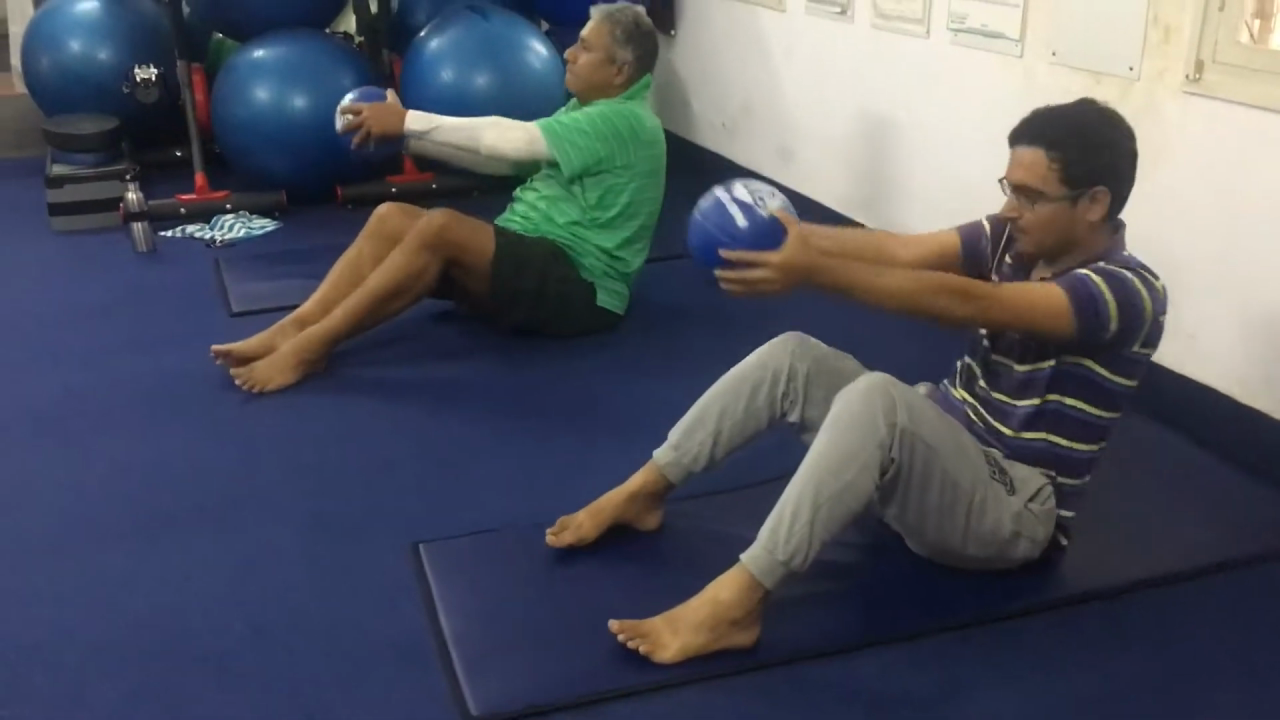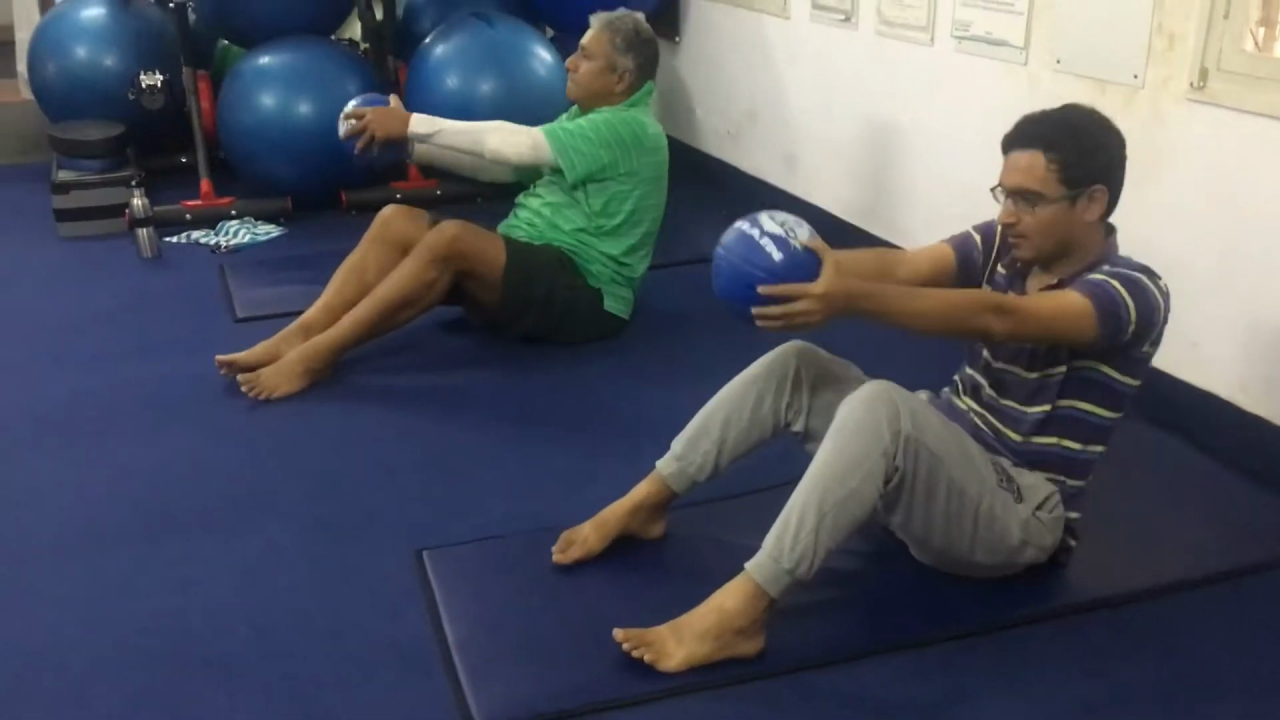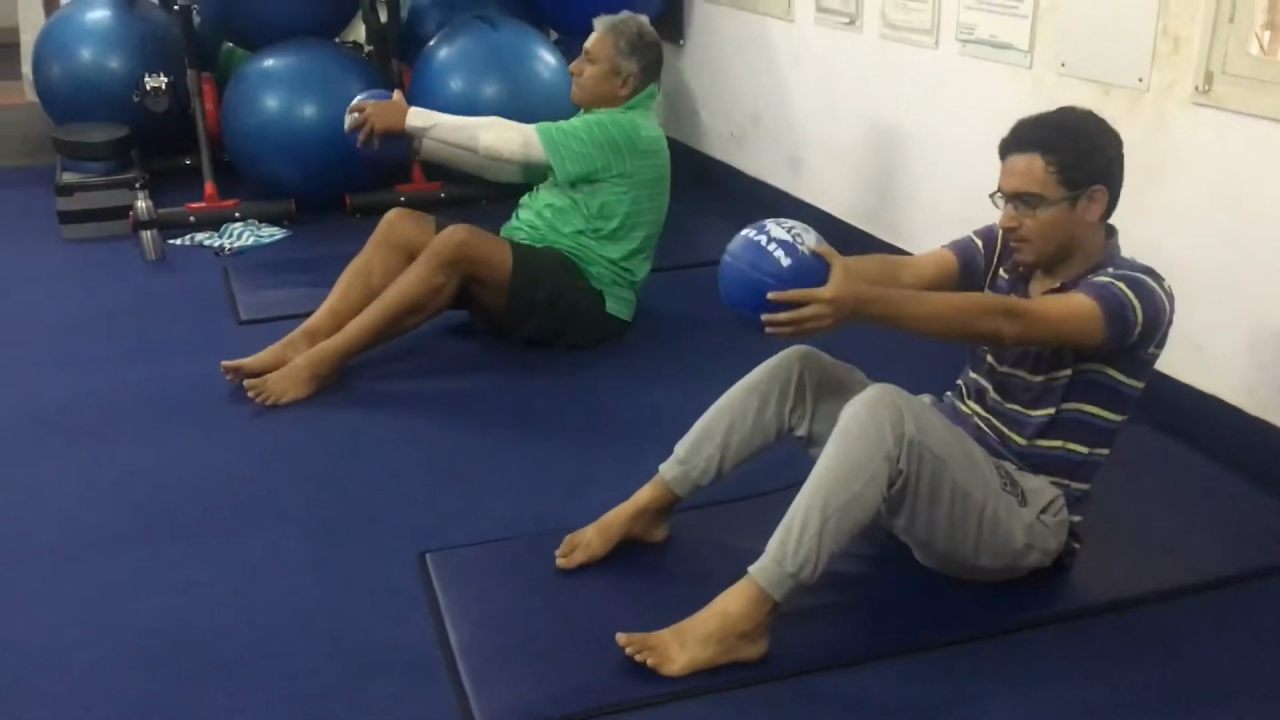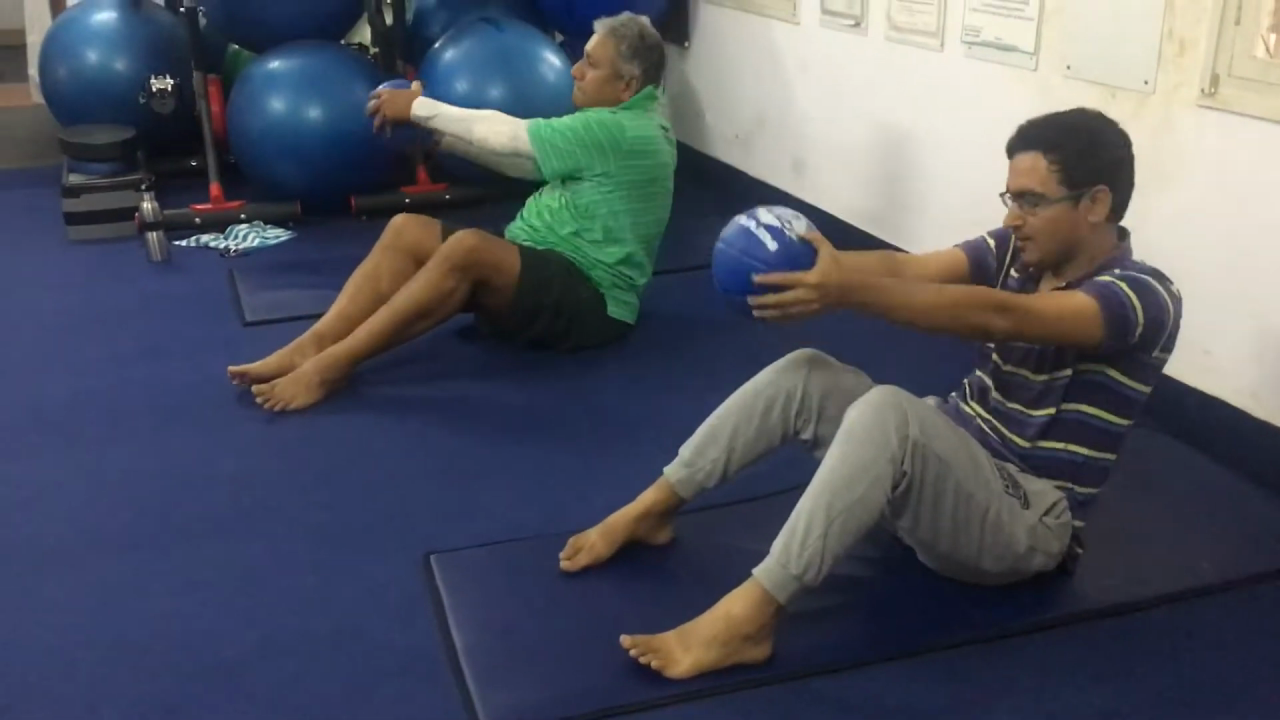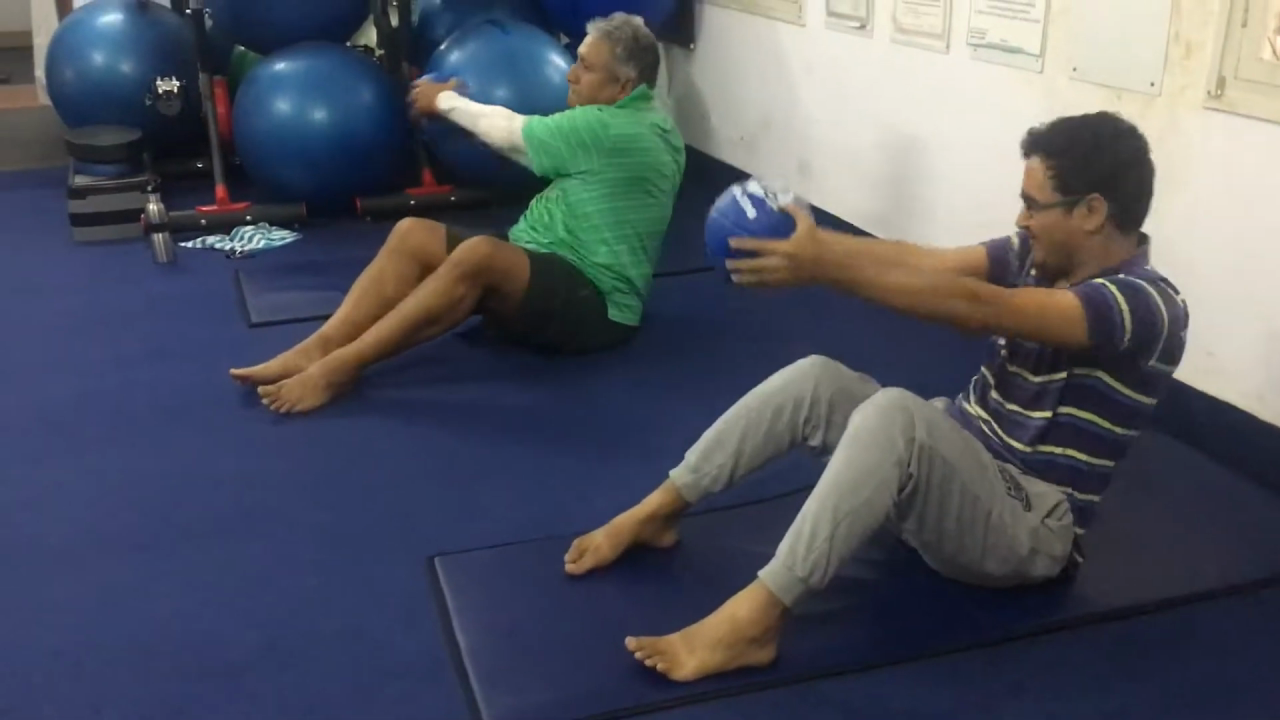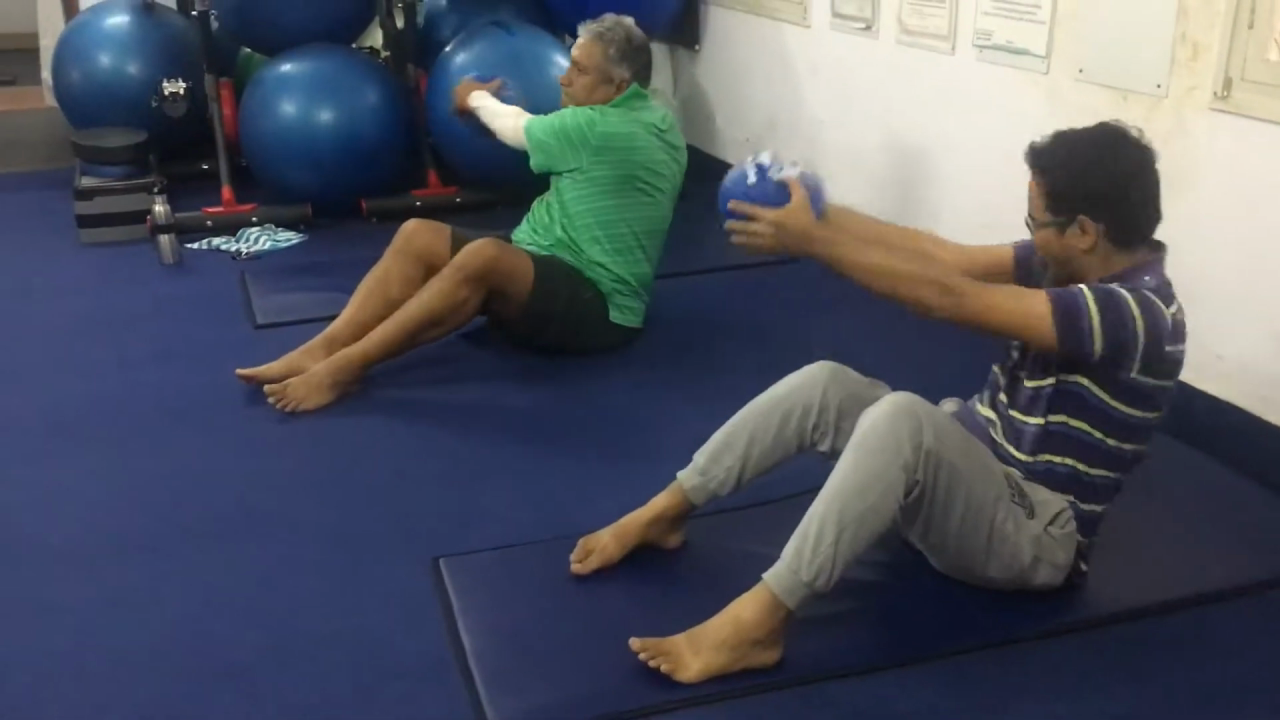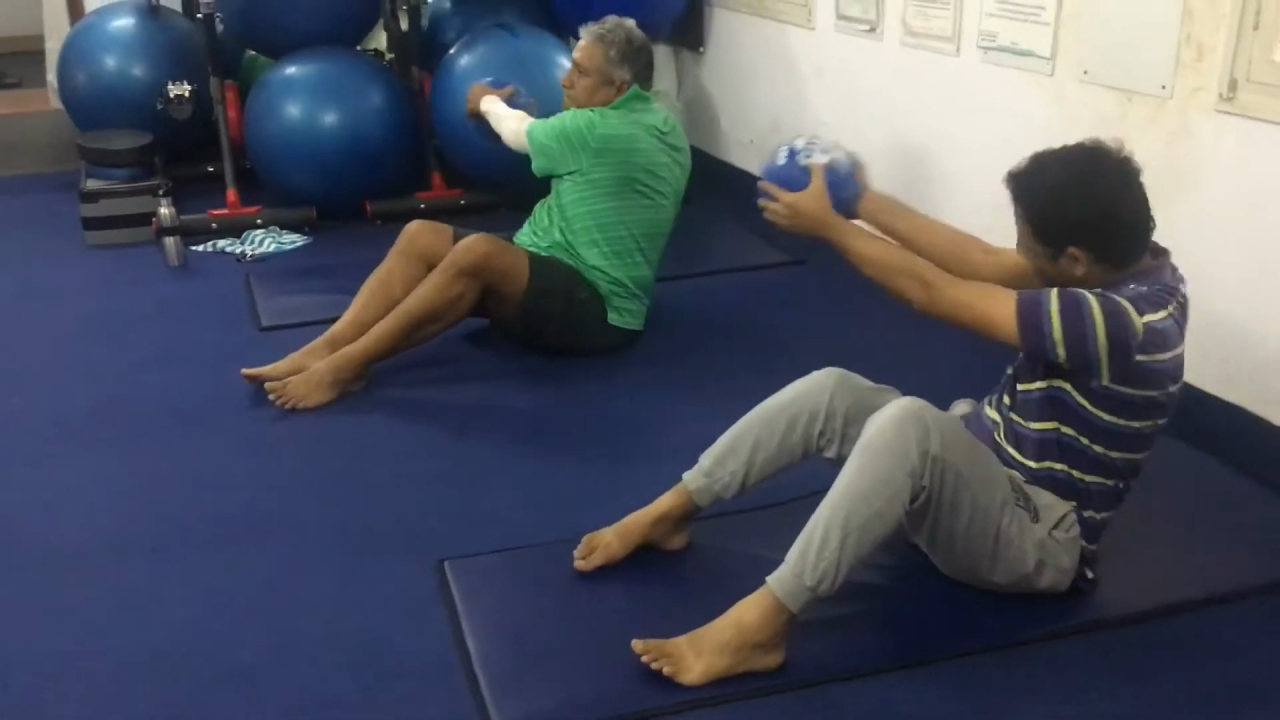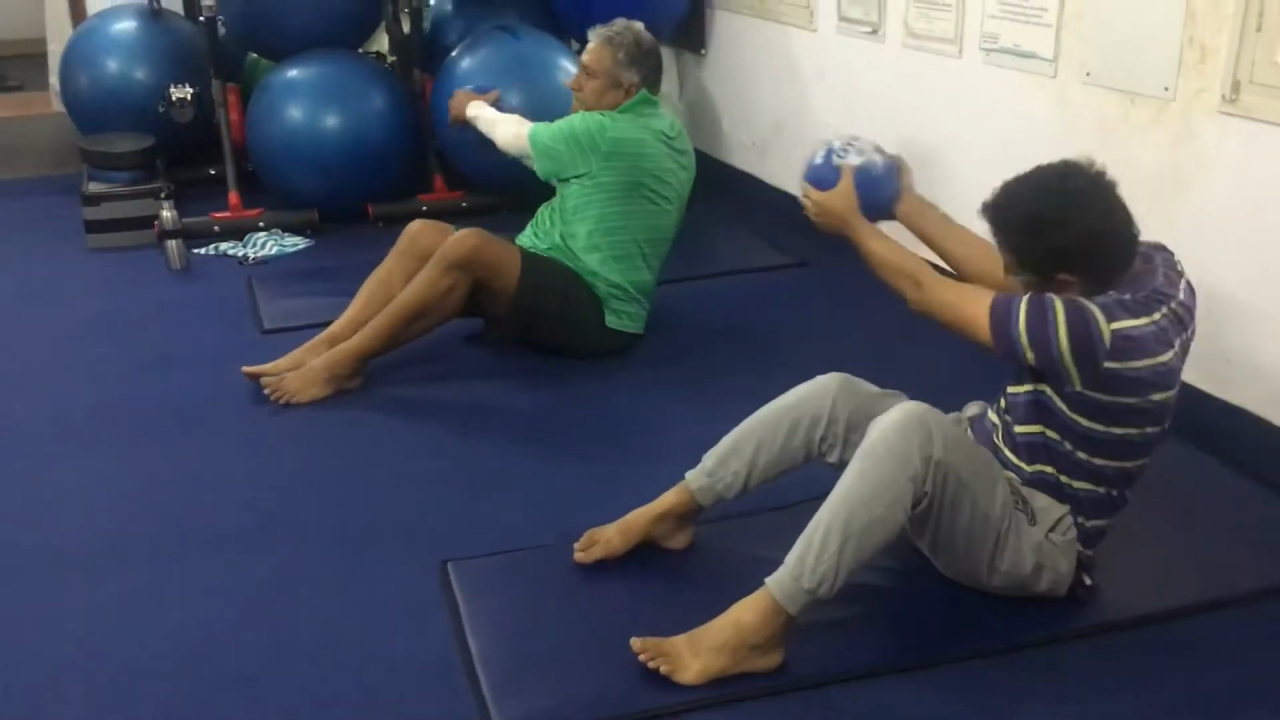
dt=0.1s
person 1, frame 1
left shoulder: (1127, 293)
right shoulder: (1010, 238)
left elbow: (964, 303)
right elbow: (899, 251)
left wrist: (815, 272)
right wrist: (792, 242)
left hip: (1009, 506)
right hip: (939, 444)
left knee: (875, 399)
right knee: (791, 354)
left ankle: (735, 602)
right ankle: (640, 494)
person 1, frame 2
left shoulder: (1136, 297)
right shoulder: (1005, 244)
left elbow: (996, 317)
right elbow: (902, 267)
left wrist: (850, 298)
right wrist: (813, 265)
left hip: (1014, 513)
right hip: (944, 450)
left knee: (878, 408)
right knee: (794, 364)
left ankle: (740, 611)
right ankle: (643, 504)
person 1, frame 3
left shoulder: (1139, 298)
right shoulder: (1007, 250)
left elbow: (1004, 322)
right elbow: (905, 272)
left wrist: (858, 303)
right wrist: (828, 276)
left hip: (1019, 518)
right hip: (944, 454)
left knee: (881, 410)
right knee: (798, 368)
left ankle: (745, 615)
right ankle: (645, 508)
person 1, frame 4
left shoulder: (1145, 299)
right shoulder: (1018, 250)
left elbow: (997, 317)
right elbow: (911, 270)
left wrist: (850, 291)
right wrist: (820, 266)
left hip: (1022, 521)
right hip: (949, 455)
left knee: (885, 412)
right knee: (804, 372)
left ankle: (747, 618)
right ankle: (649, 510)
person 1, frame 5
left shoulder: (1145, 306)
right shoulder: (1043, 253)
left elbow: (971, 305)
right elbow: (924, 263)
left wrist: (825, 268)
right wrist: (811, 243)
left hip: (1026, 525)
right hip: (963, 458)
left knee: (892, 413)
right knee: (814, 379)
left ankle: (754, 619)
right ankle: (654, 514)
person 1, frame 6
left shoulder: (1135, 315)
right shoulder: (1076, 262)
left elbow: (947, 297)
right elbow: (950, 257)
left wrist: (810, 237)
right wrist: (823, 217)
left hip: (1030, 534)
right hip: (968, 464)
left knee: (900, 418)
right knee: (824, 384)
left ankle: (756, 622)
right ankle: (661, 514)
person 1, frame 7
left shoulder: (1110, 323)
right shoulder: (1139, 262)
left elbow: (934, 291)
right elbow: (1000, 271)
left wrist: (826, 225)
right wrist: (867, 203)
left hip: (1037, 537)
left knee: (907, 421)
right knee: (831, 391)
left ankle: (761, 624)
right ankle: (670, 512)
person 1, frame 8
left shoulder: (1087, 329)
right shoulder: (1149, 265)
left elbow: (927, 291)
right elbow: (1010, 283)
left wrist: (851, 223)
right wrist: (907, 206)
left hip: (1037, 542)
left knee: (910, 427)
right knee: (835, 396)
left ankle: (758, 626)
right ankle: (671, 511)
person 2, frame 1
left shoulder: (622, 122)
right shoulder: (591, 110)
left elbow: (511, 141)
right elbow: (505, 158)
left wrist: (409, 122)
right wrist: (408, 138)
left hip: (575, 288)
right hip: (529, 255)
left knee: (441, 227)
right knee: (391, 219)
left ankle: (311, 349)
right ankle: (294, 329)
person 2, frame 2
left shoulder: (625, 130)
right shoulder: (591, 117)
left elbow: (515, 146)
right elbow: (507, 166)
left wrist: (413, 125)
right wrist: (411, 145)
left hip: (581, 296)
right hip: (532, 261)
left knee: (451, 239)
right knee: (395, 222)
left ankle: (317, 356)
right ankle: (299, 336)
person 2, frame 3
left shoulder: (626, 132)
right shoulder: (606, 119)
left elbow: (513, 145)
right elbow: (516, 165)
left wrist: (410, 119)
right wrist: (417, 144)
left hip: (583, 298)
right hip: (537, 262)
left knee: (459, 243)
right knee: (400, 226)
left ankle: (324, 360)
right ankle: (305, 341)
person 2, frame 4
left shoulder: (617, 131)
right shoulder: (617, 121)
left elbow: (508, 136)
right elbow: (532, 162)
left wrist: (418, 108)
right wrist: (440, 135)
left hip: (587, 302)
left knee: (468, 248)
right knee: (407, 231)
left ankle: (332, 365)
right ankle: (313, 346)
person 2, frame 5
left shoulder: (602, 129)
right shoulder: (653, 122)
left elbow: (508, 131)
right elbow: (532, 144)
left wrist: (443, 99)
left hip: (591, 304)
left knee: (478, 255)
right knee: (412, 235)
left ankle: (341, 367)
right ankle: (318, 349)
person 2, frame 6
left shoulder: (594, 127)
right shoulder: (656, 122)
left elbow: (517, 129)
left wrist: (476, 100)
left hip: (594, 307)
left knee: (483, 258)
right knee: (418, 237)
left ankle: (345, 367)
right ankle: (324, 349)
person 2, frame 7
left shoulder: (594, 130)
right shoulder: (663, 126)
left elbow: (520, 134)
left wrist: (489, 102)
left hip: (595, 310)
right hip: (559, 275)
left knee: (477, 251)
right knee: (421, 238)
left ankle: (346, 366)
right ankle: (326, 348)
person 2, frame 8
left shoulder: (602, 134)
right shoulder: (667, 131)
left elbow: (518, 139)
left wrist: (474, 109)
left hip: (595, 313)
left knee: (469, 246)
right knee: (422, 236)
left ankle: (343, 363)
right ankle: (325, 346)
